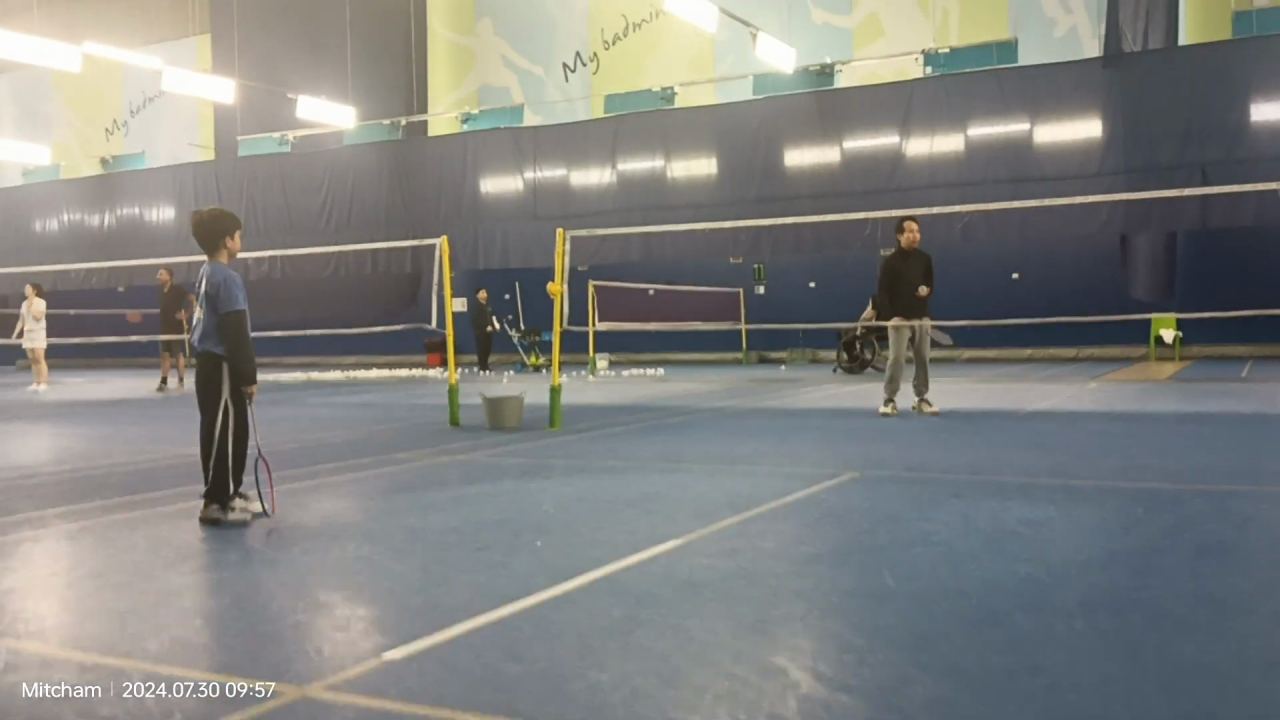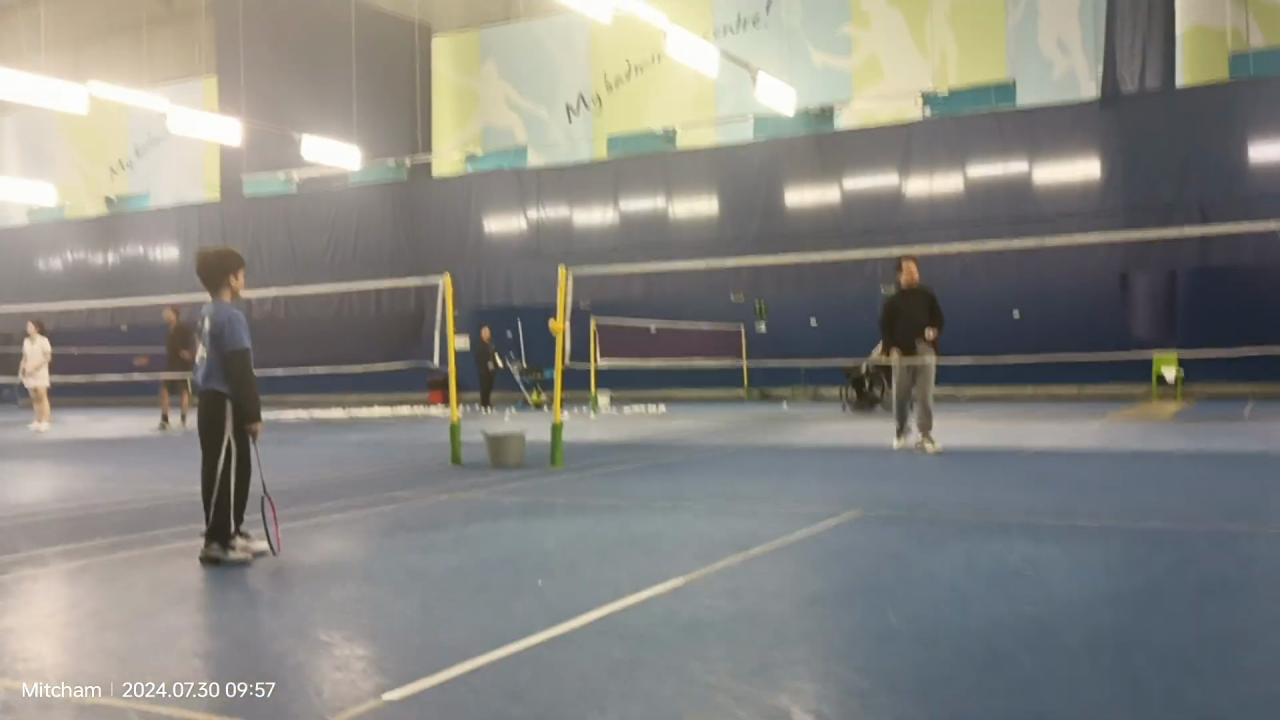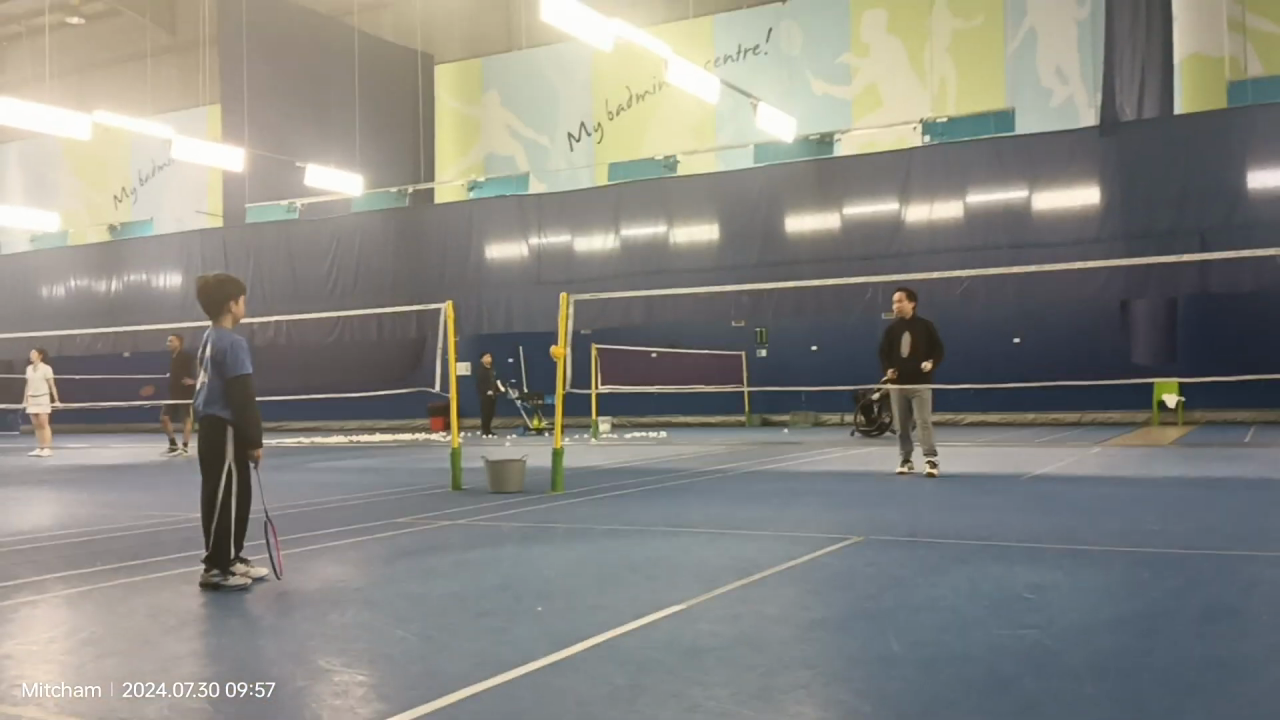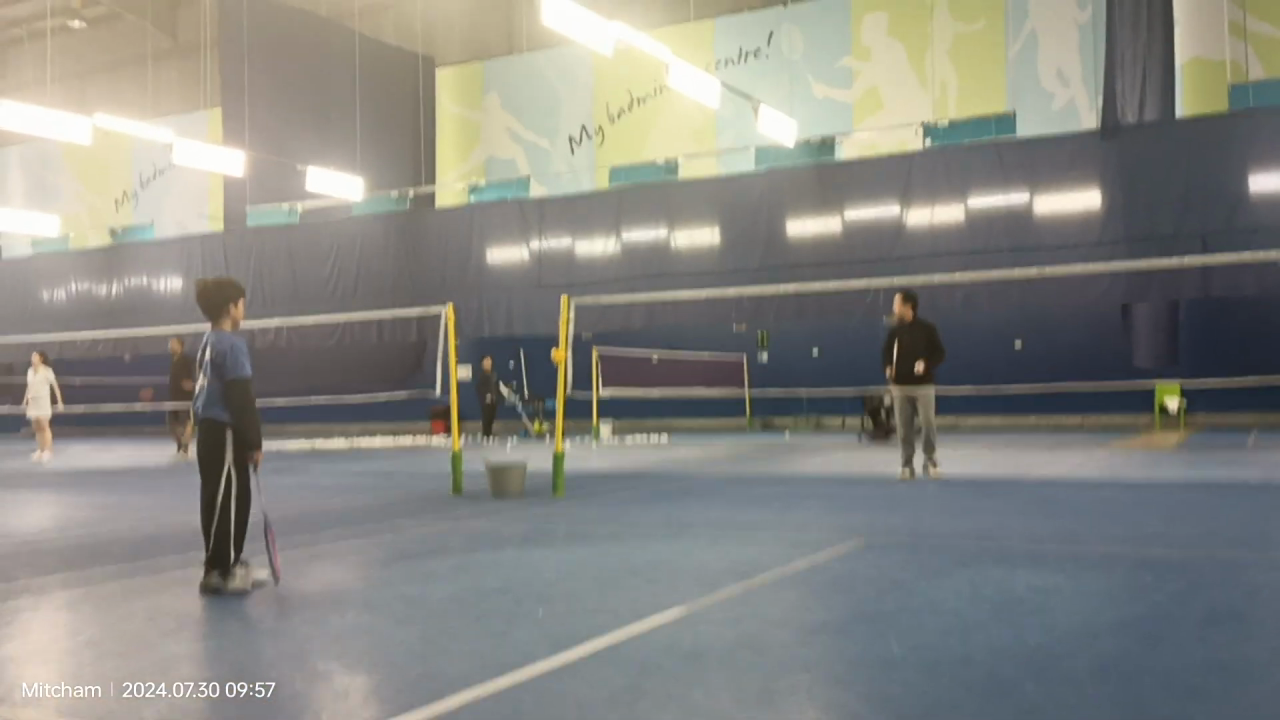
dt=0.2s
person 1, frame 1
left shoulder: (207, 273)
right shoulder: (227, 278)
right elbow: (236, 332)
left wrist: (244, 373)
right wrist: (249, 376)
left hip: (211, 362)
right hip: (221, 366)
left knee: (232, 431)
right knee: (222, 432)
left ankle: (229, 494)
right ankle: (216, 503)
person 1, frame 2
left shoulder: (209, 313)
right shoulder: (230, 316)
right elbow: (240, 371)
right wrist: (253, 414)
left hip: (212, 402)
right hip: (224, 404)
left knee: (232, 468)
right knee: (225, 471)
left ankle: (229, 533)
right ankle: (217, 541)
person 1, frame 3
left shoulder: (209, 338)
right shoulder: (232, 342)
right elbow: (242, 396)
right wrist: (254, 439)
left hip: (211, 427)
right hip: (224, 430)
left knee: (233, 494)
right knee: (225, 496)
left ankle: (229, 558)
right ankle: (216, 567)
person 1, frame 4
left shoulder: (208, 341)
right shoulder: (232, 345)
right elbow: (242, 399)
right wrist: (254, 442)
left hip: (210, 430)
right hip: (224, 433)
left knee: (232, 498)
right knee: (224, 500)
left ankle: (229, 562)
right ankle: (216, 570)
person 2, frame 1
left shoulder: (925, 259)
right shoulder: (891, 262)
left elbow: (929, 284)
right elbow: (882, 292)
left wrist: (927, 291)
right wrist: (889, 315)
left hip: (922, 318)
right hip: (899, 319)
left knee: (922, 359)
right knee: (896, 358)
left ankle: (921, 399)
right ankle: (889, 399)
person 2, frame 2
left shoulder: (928, 297)
right shoulder: (893, 301)
left elbow: (939, 320)
right elbow: (885, 327)
left wrist: (934, 332)
right wrist: (890, 348)
left hip: (924, 355)
right hip: (901, 357)
left knee: (924, 397)
right knee: (900, 397)
left ankle: (925, 436)
right ankle: (901, 432)
person 2, frame 3
left shoulder: (926, 326)
right shoulder: (891, 329)
left elbow: (938, 350)
right elbow: (883, 353)
left wrist: (931, 363)
right wrist: (888, 369)
left hip: (921, 384)
right hip: (898, 384)
left knee: (924, 421)
right knee: (902, 424)
left ankle: (931, 460)
right ankle: (906, 459)
person 2, frame 4
left shoulder: (927, 329)
right shoulder: (894, 332)
left elbow: (939, 353)
right elbow: (886, 355)
left wrist: (926, 365)
right wrist: (888, 369)
left hip: (923, 385)
right hip: (900, 386)
left knee: (928, 422)
right knee: (904, 427)
left ankle: (930, 460)
right ankle: (907, 464)
